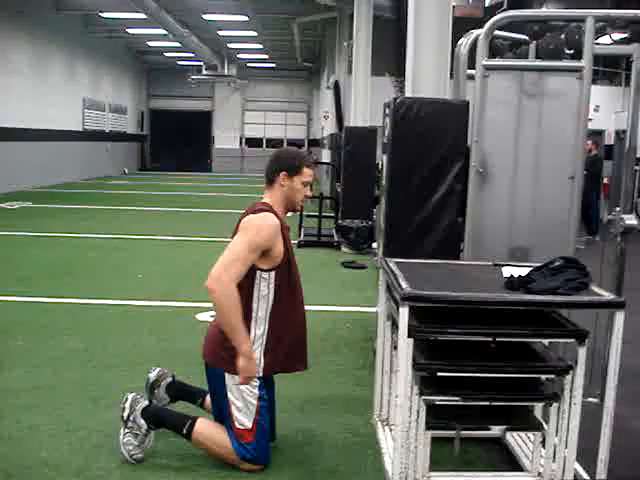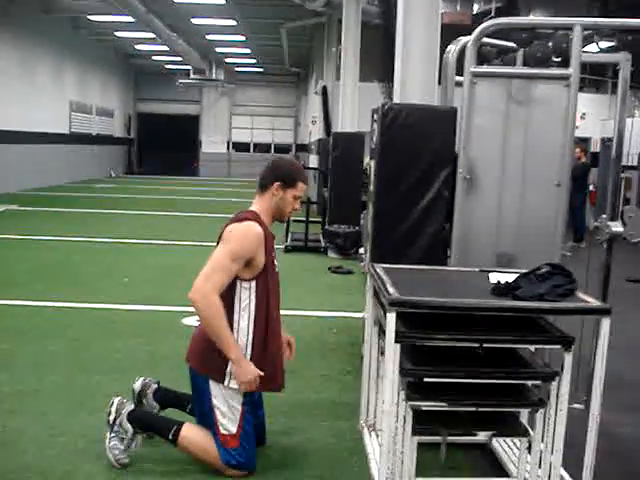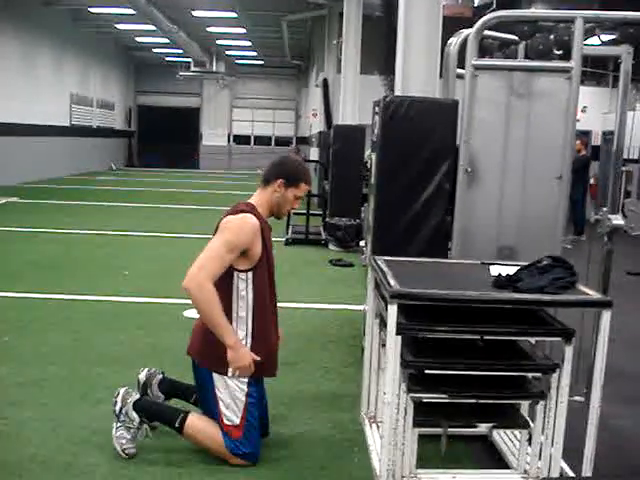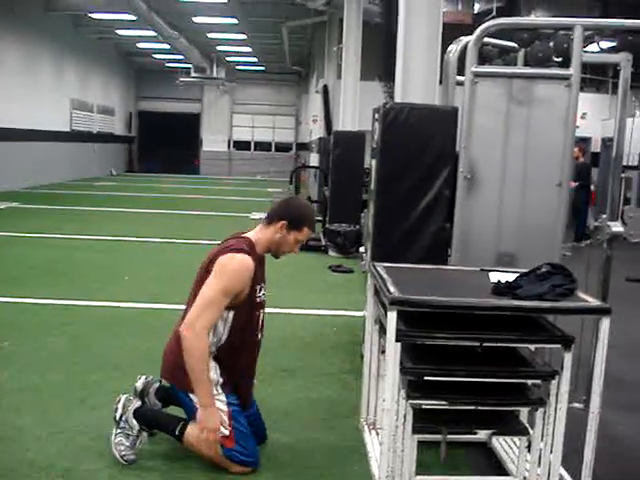
dt=0.4s
person 1, frame 1
left shoulder: (272, 221)
right shoulder: (264, 222)
right elbow: (218, 283)
right wrist: (245, 351)
left hip: (249, 351)
right hip: (237, 355)
left knee: (260, 429)
right knee: (253, 458)
left ankle: (170, 388)
right ankle: (150, 413)
person 1, frame 2
left shoulder: (259, 230)
right shoulder: (248, 230)
right elbow: (201, 295)
left wrist: (276, 333)
right wrist: (238, 359)
left hip: (232, 357)
right hip: (222, 362)
left knee: (253, 436)
right knee: (238, 464)
left ankle: (157, 395)
right ankle: (136, 418)
person 1, frame 3
left shoulder: (255, 221)
right shoulder: (245, 222)
right elbow: (195, 282)
left wrist: (268, 328)
right wrist: (234, 347)
left hip: (236, 347)
right hip: (222, 351)
left knee: (258, 428)
right knee: (244, 452)
left ankle: (162, 386)
right ankle: (141, 407)
person 1, frame 4
left shoulder: (251, 252)
right shoulder: (239, 261)
right elbow: (192, 329)
left wrist: (245, 375)
right wrist: (207, 406)
left hip: (222, 363)
right hip: (197, 367)
left knee: (256, 434)
right knee: (243, 459)
left ankle: (159, 394)
right ankle: (141, 415)
